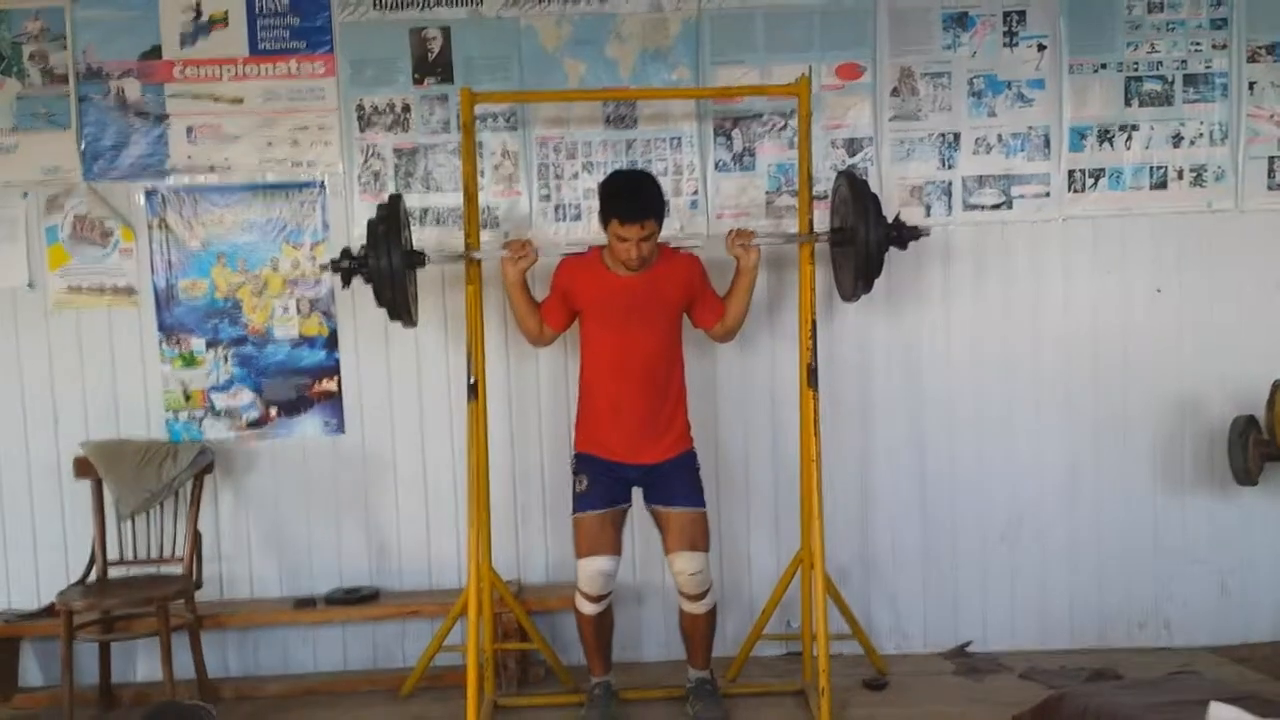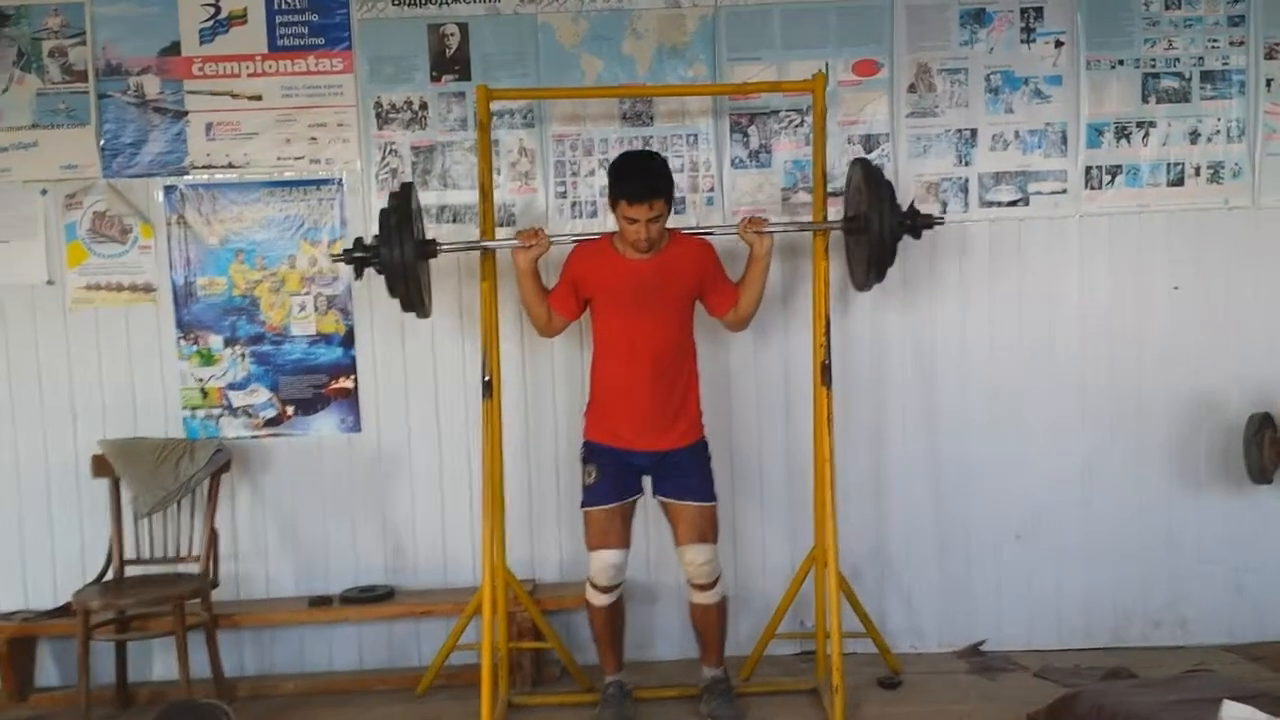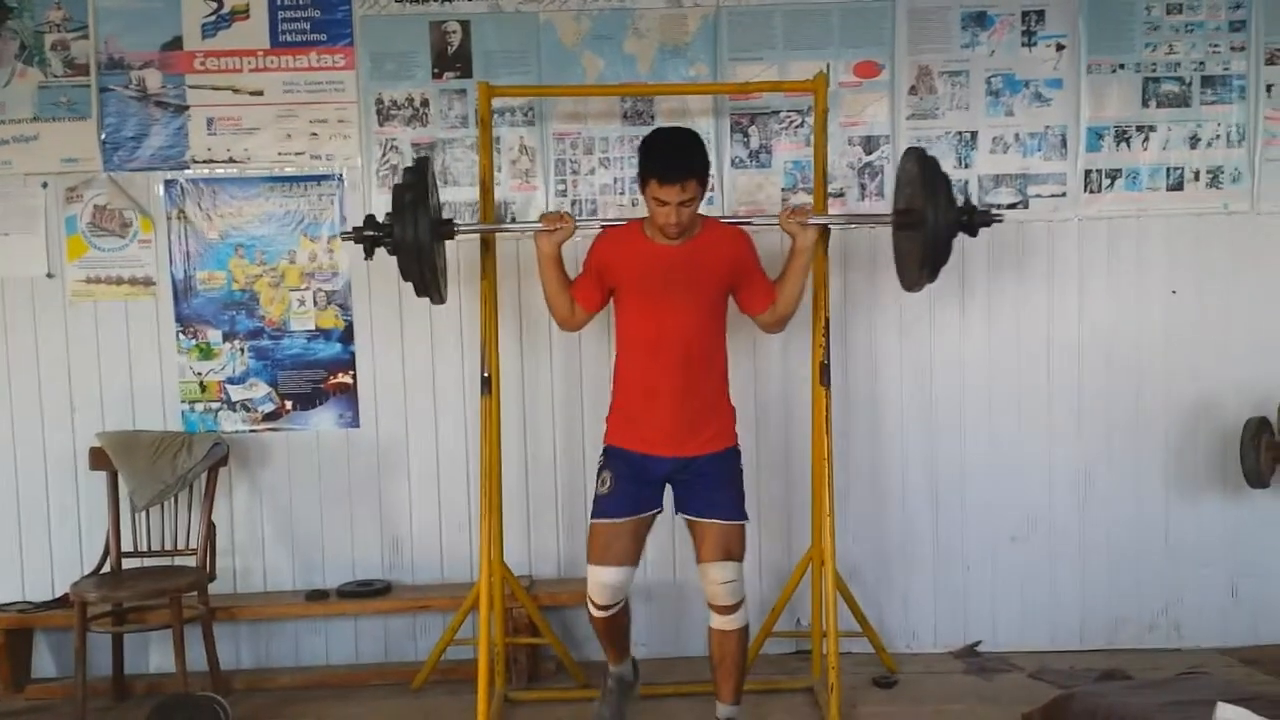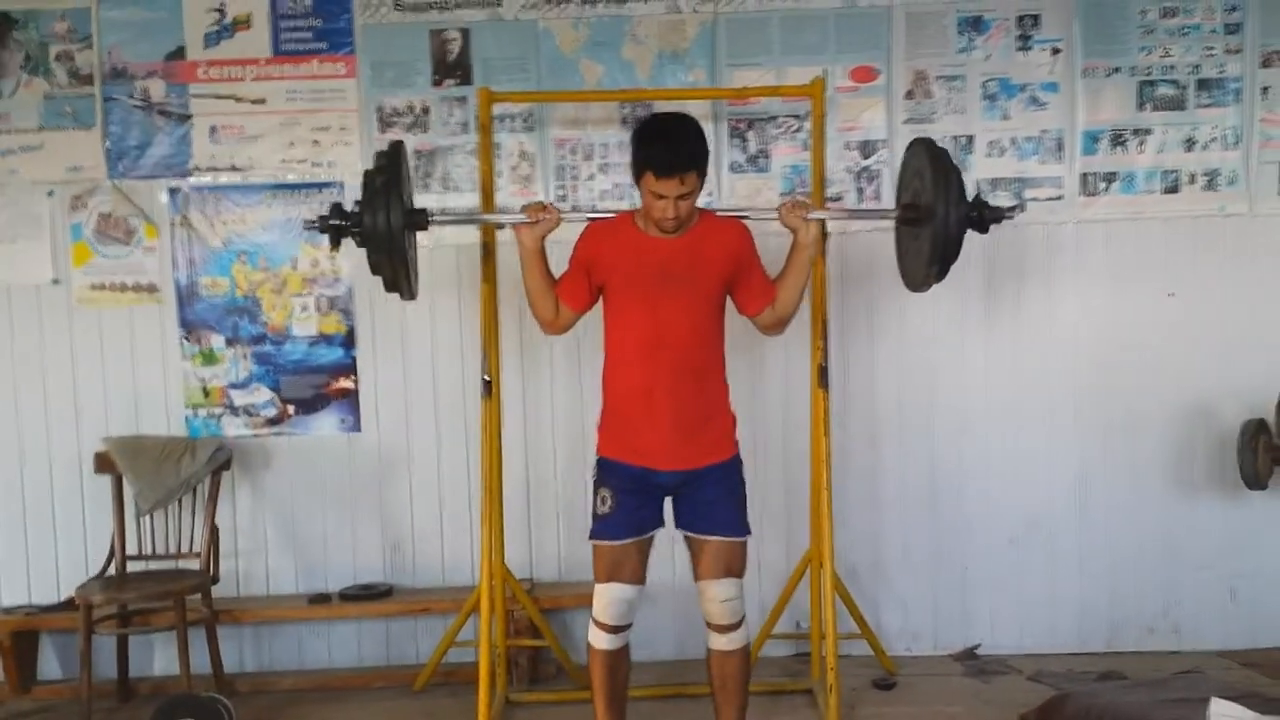
dt=1s
person 1, frame 1
left shoulder: (685, 269)
right shoulder: (574, 273)
left elbow: (723, 328)
right elbow: (539, 332)
left wrist: (746, 268)
right wrist: (514, 279)
left hip: (670, 451)
right hip: (599, 453)
left knee: (694, 575)
right knee: (593, 578)
person 1, frame 2
left shoulder: (696, 254)
right shoulder: (586, 260)
left elbow: (737, 316)
right elbow: (548, 323)
left wrist: (760, 254)
right wrist: (526, 267)
left hip: (681, 440)
right hip: (608, 442)
left knee: (703, 568)
right knee: (604, 572)
person 1, frame 3
left shoulder: (731, 244)
right shoulder: (611, 246)
left elbow: (773, 316)
right elbow: (570, 316)
left wrist: (803, 248)
right wrist: (548, 251)
left hip: (711, 447)
right hip: (630, 445)
left knee: (725, 592)
right knee: (604, 587)
right ankle: (620, 669)
person 1, frame 4
left shoulder: (730, 238)
right shoulder: (600, 240)
left elbow: (772, 317)
right elbow: (553, 318)
left wrist: (805, 243)
right wrist: (530, 245)
left hip: (711, 458)
right hip: (626, 458)
left knee: (725, 612)
right knee: (611, 613)
